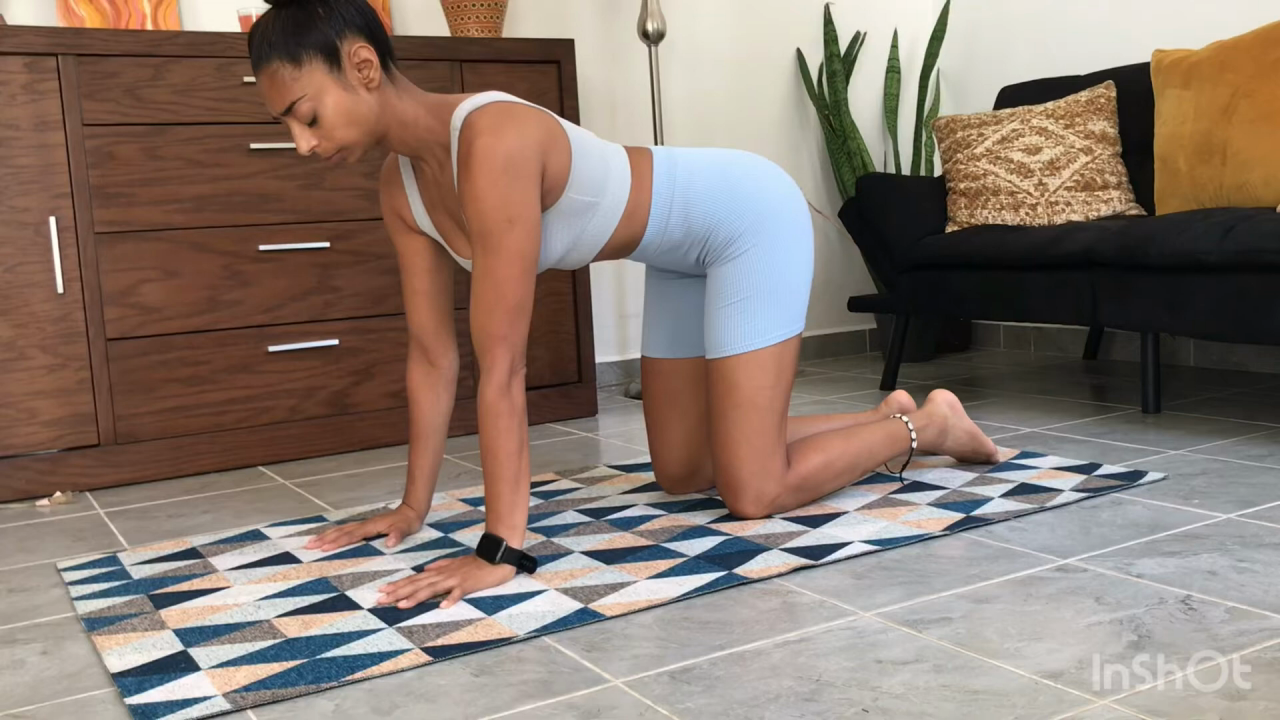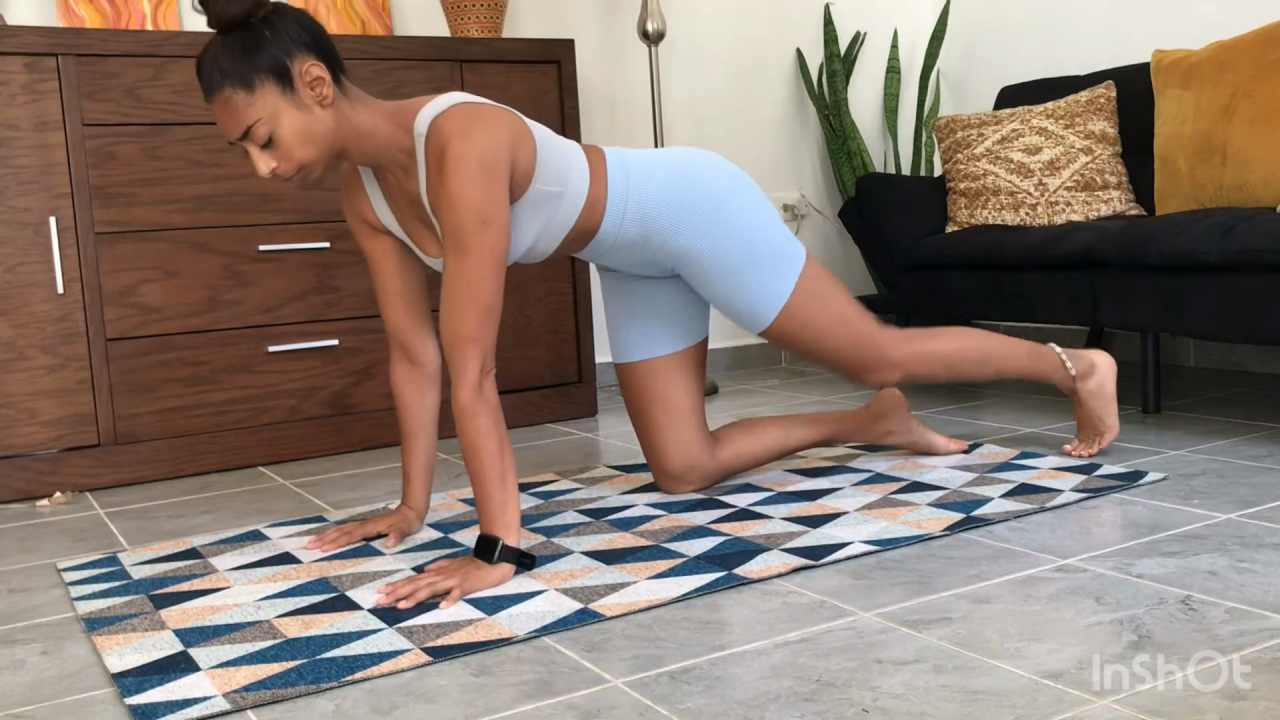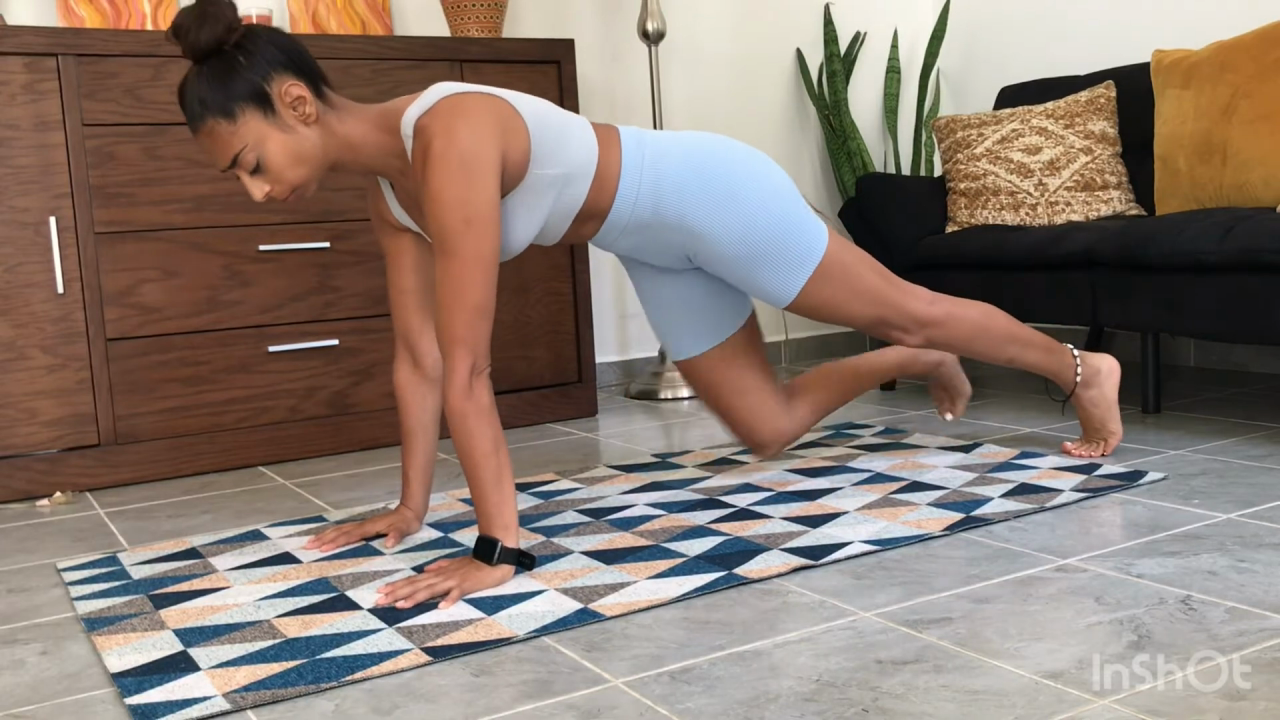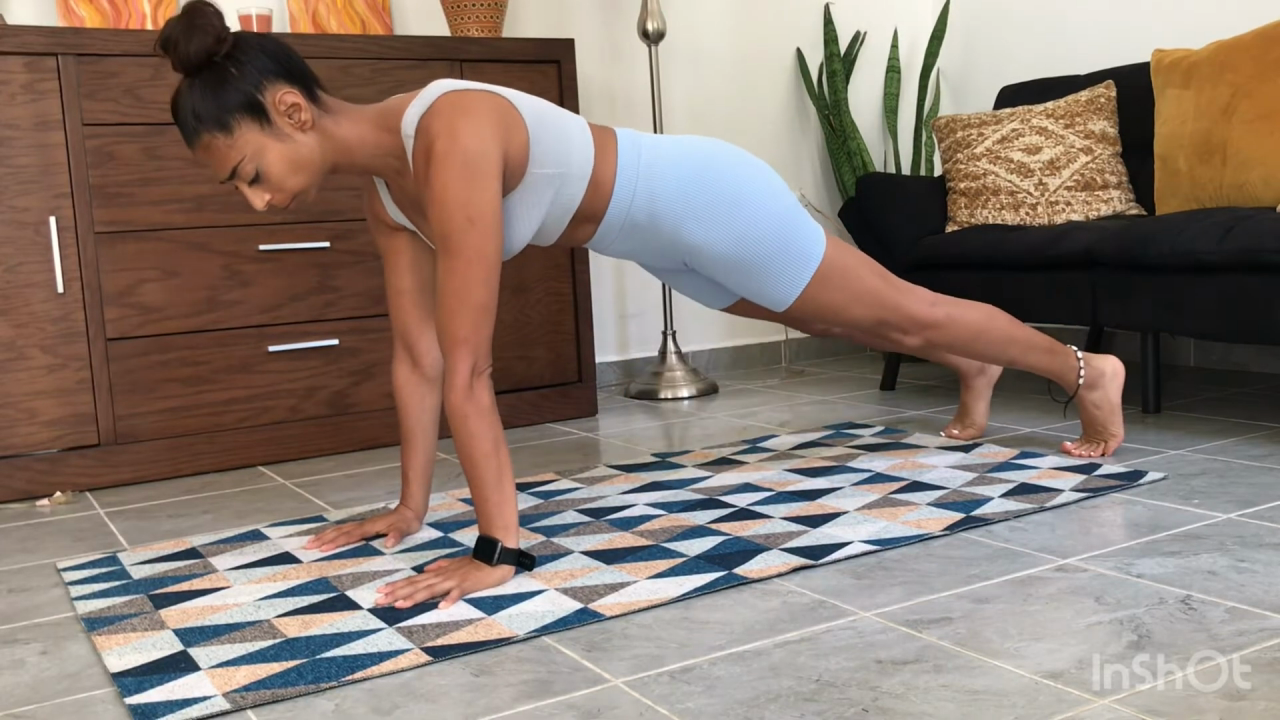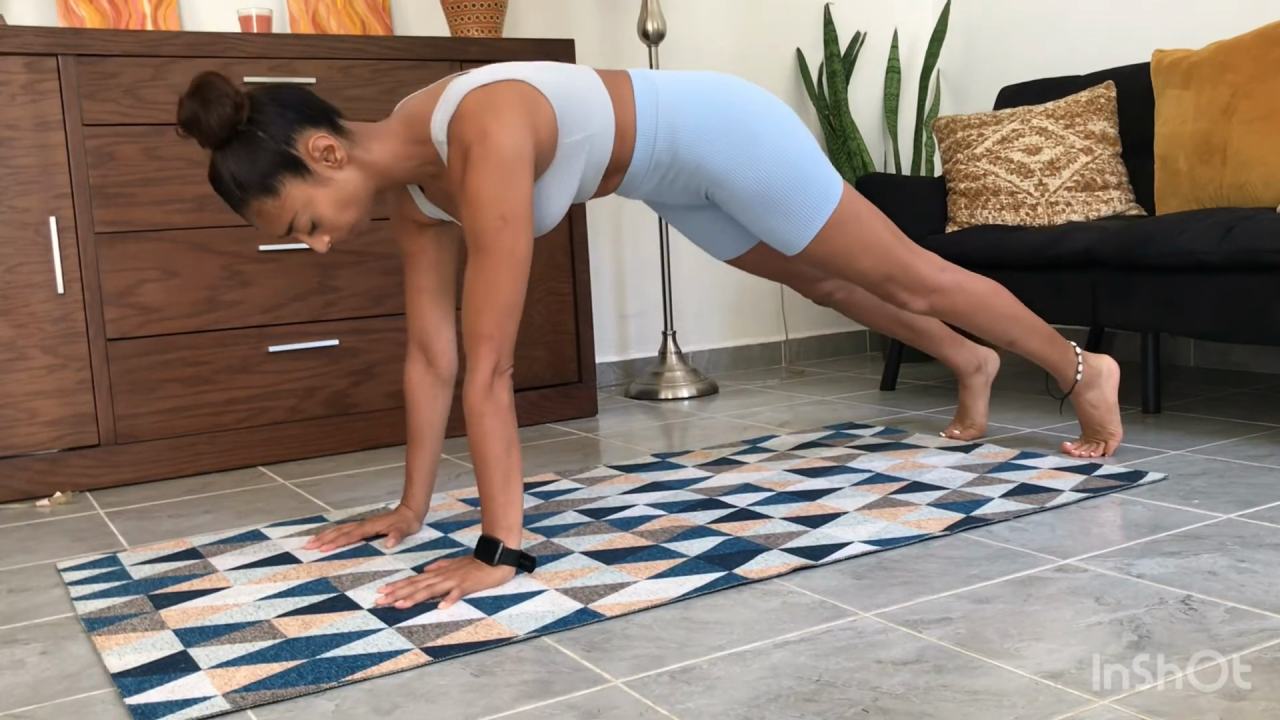
dt=0.7s
person 1, frame 1
left shoulder: (493, 141)
right shoulder: (402, 186)
left elbow: (500, 369)
right elbow: (432, 356)
left wrist: (502, 548)
right wrist: (413, 508)
left hip: (748, 213)
right hip: (685, 249)
left knee: (755, 495)
right knee: (682, 475)
left ankle: (929, 423)
right ankle: (884, 419)
person 1, frame 2
left shoulder: (461, 141)
right shoulder: (364, 192)
left elbow: (471, 369)
right elbow: (413, 357)
left wrist: (500, 548)
right wrist: (412, 506)
left hip: (694, 209)
right hip: (635, 258)
left knee: (877, 354)
right knee: (684, 470)
left ankle: (1073, 369)
right ankle: (878, 424)
person 1, frame 3
left shoulder: (448, 138)
right shoulder: (385, 186)
left elbow: (465, 371)
right elbow: (417, 355)
left wrist: (499, 549)
right wrist: (410, 508)
left hip: (710, 193)
right hip: (656, 244)
left knee: (903, 312)
right knee: (768, 428)
left ankle: (1083, 372)
right ankle: (924, 372)
person 1, frame 4
left shoulder: (451, 141)
right shoulder: (382, 180)
left elbow: (467, 371)
right elbow: (417, 356)
left wrist: (499, 547)
right wrist: (410, 505)
left hip: (703, 202)
right hip: (661, 235)
left knee: (901, 312)
right knee: (831, 316)
left ankle: (1084, 373)
right ankle: (975, 372)
person 1, frame 5
left shoulder: (482, 139)
right shoulder: (409, 176)
left elbow: (489, 367)
right elbow: (432, 353)
left wrist: (501, 548)
right wrist: (412, 505)
left hip: (724, 135)
right hip: (675, 179)
left knee: (908, 276)
right knee: (819, 281)
left ankle: (1082, 372)
right ankle: (971, 365)
